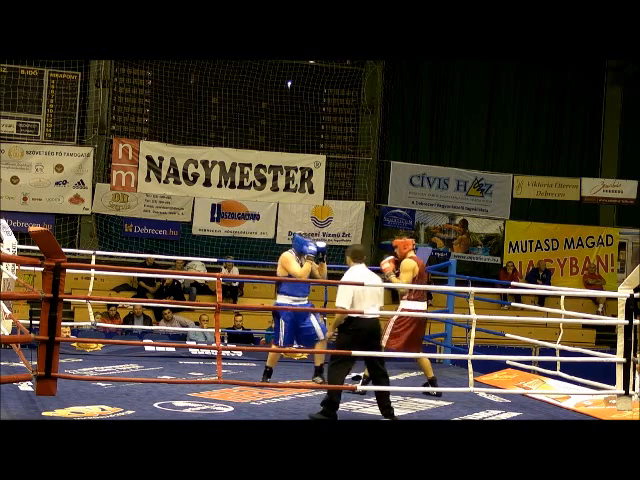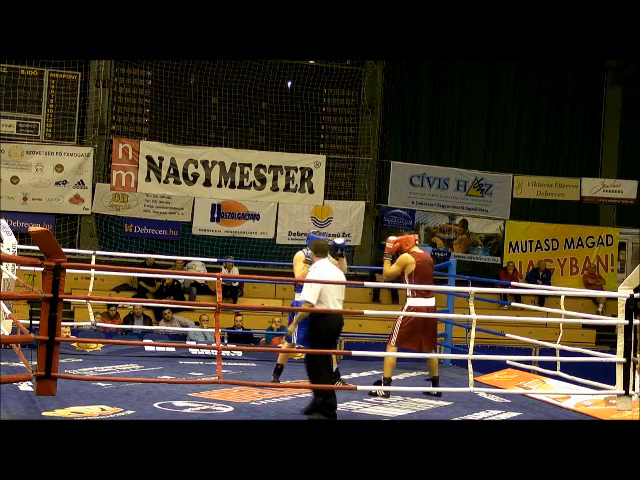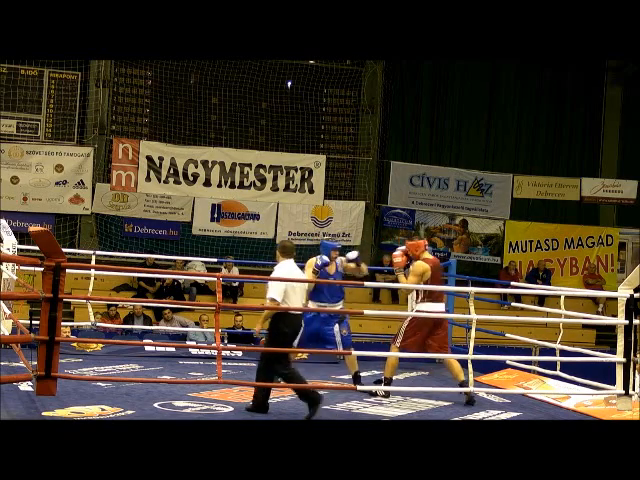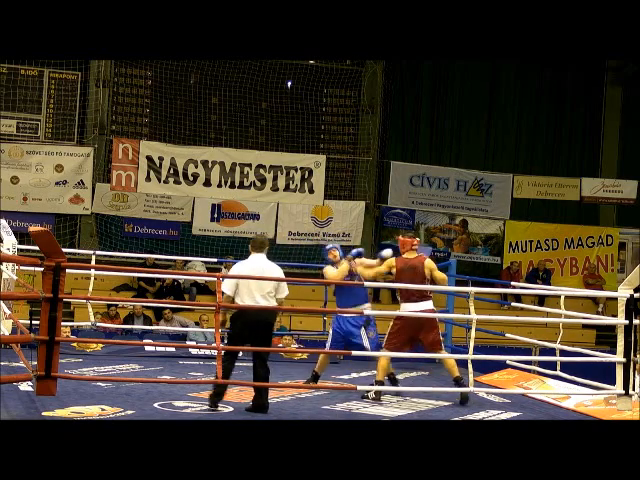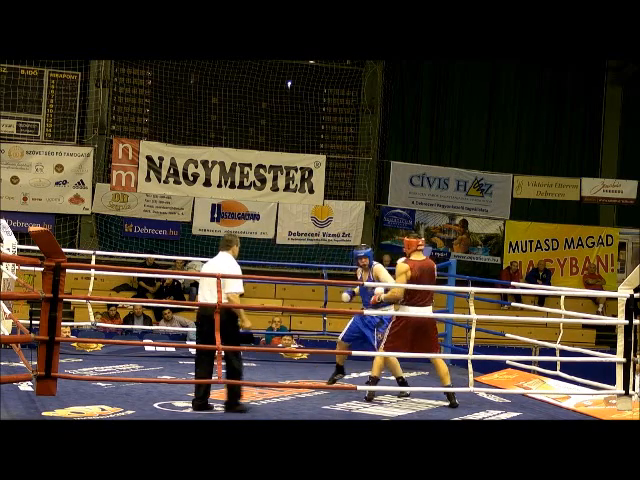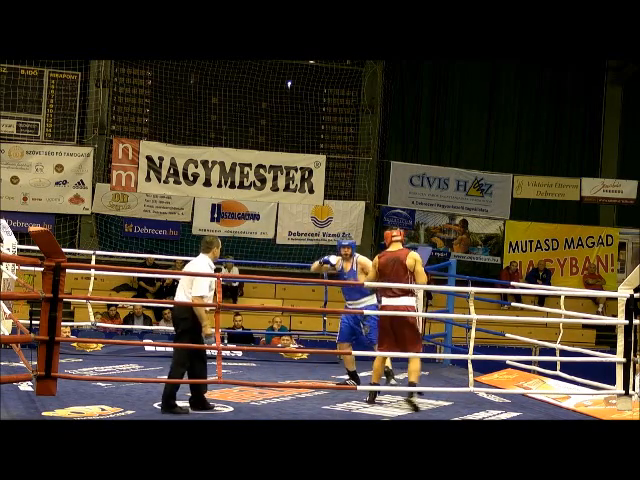
dt=0.4s
person 1, frame 1
left shoulder: (348, 278)
right shoulder: (375, 278)
left elbow: (342, 310)
left wrist: (331, 329)
left hip: (354, 326)
right hip: (373, 324)
left knee: (337, 366)
right knee: (378, 369)
left ankle: (329, 410)
right ankle: (387, 410)
person 1, frame 2
left shoulder: (315, 273)
right shoulder: (338, 272)
left elbow: (308, 305)
left wrist: (294, 323)
left hip: (322, 320)
right hip: (336, 318)
left knee: (320, 365)
right knee: (314, 362)
left ankle: (328, 410)
right ankle: (319, 403)
person 1, frame 3
left shoulder: (279, 272)
right shoulder: (300, 273)
left elbow: (274, 303)
left wrist: (260, 322)
left hip: (282, 320)
right hip: (295, 319)
left knee: (280, 365)
right knee: (266, 361)
left ankle: (311, 397)
right ankle: (259, 402)
person 1, frame 4
left shoulder: (239, 267)
right shoulder: (275, 269)
left elbow: (227, 296)
right elbow: (281, 300)
left wrist: (222, 316)
right wrist: (274, 316)
left hip: (244, 315)
right hip: (266, 316)
left knee: (228, 356)
right knee: (260, 360)
left ankle: (216, 397)
right ankle: (260, 403)
person 1, frame 5
left shoulder: (208, 264)
right shoulder: (232, 266)
right elbow: (233, 297)
right wrist: (243, 318)
left hip: (203, 311)
right hip: (222, 313)
left knee: (204, 357)
right knee: (233, 357)
left ankle: (200, 400)
right ankle: (233, 401)
person 1, frame 6
left shoulder: (194, 264)
right shoulder: (204, 269)
right elbow: (197, 300)
right wrist: (206, 325)
left hip: (181, 311)
right hip: (187, 314)
left knee: (197, 357)
right knee: (182, 358)
left ankle: (198, 399)
right ankle: (168, 402)
person 2, frame 1
left shoulder: (407, 263)
right shoulder: (419, 262)
left elbow: (403, 287)
left wrist: (389, 273)
right wrist: (396, 268)
left hip: (408, 309)
right hip: (421, 310)
left knee: (382, 345)
right knee: (416, 350)
left ankle: (364, 382)
right ankle: (433, 385)
person 2, frame 2
left shoulder: (406, 257)
right shoulder: (428, 257)
left elbow: (387, 274)
left wrist: (388, 255)
left hip: (414, 306)
right hip: (430, 305)
left knee: (392, 345)
right knee: (429, 347)
left ankle: (384, 386)
right ankle: (435, 385)
person 2, frame 3
left shoulder: (419, 265)
right shoulder: (435, 261)
left elbow: (407, 288)
left wrist: (399, 269)
right wrist: (408, 260)
left hip: (423, 312)
right hip: (440, 311)
left knee: (396, 347)
right knee: (444, 353)
left ankle: (385, 387)
right ankle: (466, 389)
person 2, frame 4
left shoulder: (395, 262)
right shoulder: (427, 262)
left elbow: (369, 275)
right elbow: (444, 283)
left hip: (406, 312)
right hip: (427, 311)
left knee: (387, 350)
right knee: (439, 351)
left ankle: (377, 390)
right ankle: (460, 385)
person 2, frame 5
left shoulder: (403, 266)
right shoulder: (431, 265)
left elbow: (397, 294)
left wrist: (383, 296)
left hip: (405, 315)
right hip: (425, 315)
left knee: (384, 350)
right knee: (435, 355)
left ankle: (371, 389)
right ankle: (451, 395)
person 2, frame 6
left shoulder: (378, 259)
right shoulder: (412, 256)
left elbow: (368, 284)
right elbow: (422, 282)
left hip: (386, 307)
right hip: (407, 307)
left knee: (383, 352)
right knee: (414, 351)
left ankle: (372, 393)
right ankle: (411, 392)
person 3, frame 1
left shoulder: (306, 257)
right shoulder: (287, 256)
left elbow: (321, 276)
right elbow: (301, 275)
left wrist: (322, 258)
right wrist: (309, 257)
left hip: (303, 305)
right hip: (286, 306)
left knee: (321, 336)
right knee: (280, 343)
left ankle: (318, 374)
right ankle: (266, 375)
person 3, frame 2
left shoulder: (326, 256)
right shoulder: (301, 255)
left elbow: (342, 270)
right elbow: (300, 278)
left wrist: (340, 254)
right wrist: (309, 260)
right hip: (303, 303)
right knee: (291, 341)
left ankle: (336, 378)
right ankle: (277, 372)
person 3, frame 3
left shoulder: (342, 261)
right shoulder: (312, 263)
left elbow: (362, 272)
right elbow: (307, 286)
left wrist: (357, 261)
right wrist: (316, 269)
left hip: (335, 312)
right hip: (314, 312)
left knee: (346, 346)
right knee: (297, 344)
left ankle: (357, 381)
person 3, frame 4
left shoulder: (355, 261)
right shoulder: (328, 270)
left elbow: (377, 264)
right elbow: (336, 278)
left wrist: (384, 258)
right wrist: (349, 259)
left hip: (363, 315)
right hip: (342, 317)
left knee: (375, 350)
right knee: (328, 350)
left ankle: (393, 380)
right ankle: (314, 378)
person 3, frame 5
left shoulder: (378, 269)
right shoulder: (360, 271)
left elbow: (390, 283)
left wrist: (382, 290)
right wrist: (351, 292)
left hip: (382, 315)
right hip: (365, 314)
right knee: (342, 341)
left ankle: (404, 384)
right ankle: (339, 371)
person 3, frame 6
left shoulder: (362, 261)
right shoulder: (337, 262)
right elbow: (314, 269)
right wrist: (323, 261)
left hip: (367, 308)
right hip: (350, 309)
left knee: (375, 343)
right knee: (343, 343)
left ankle: (389, 376)
right ankle: (353, 377)
